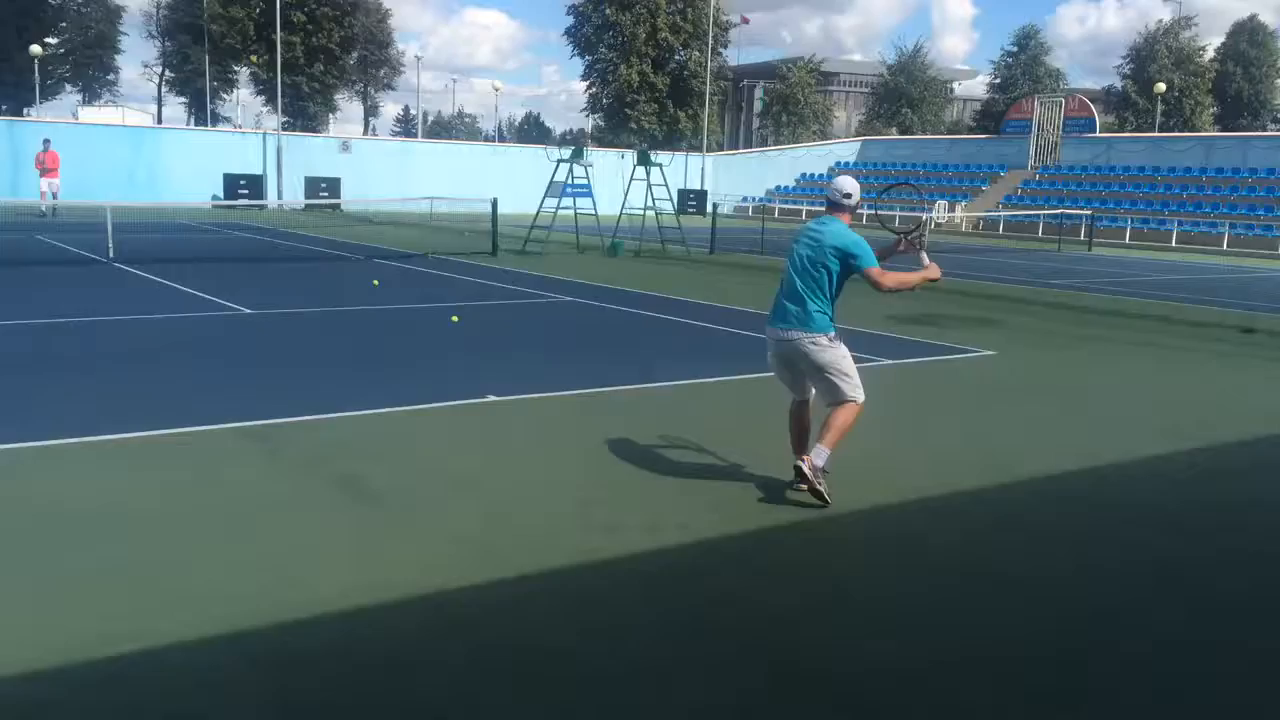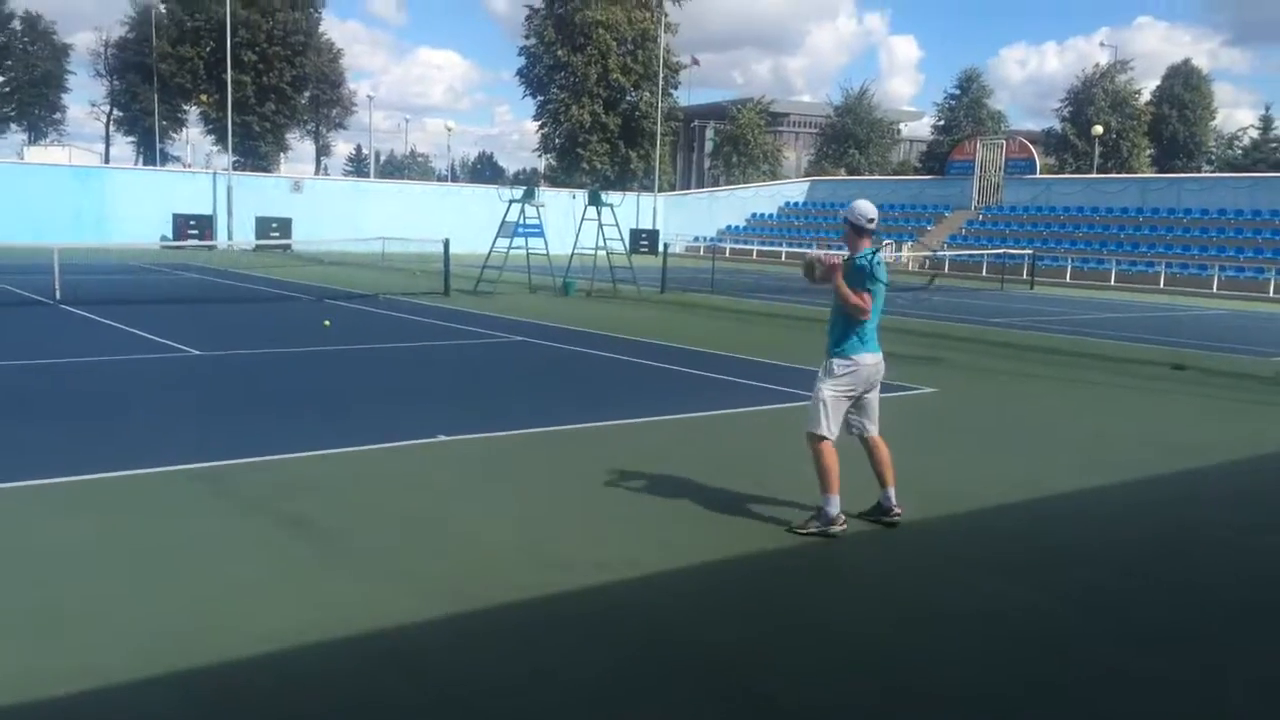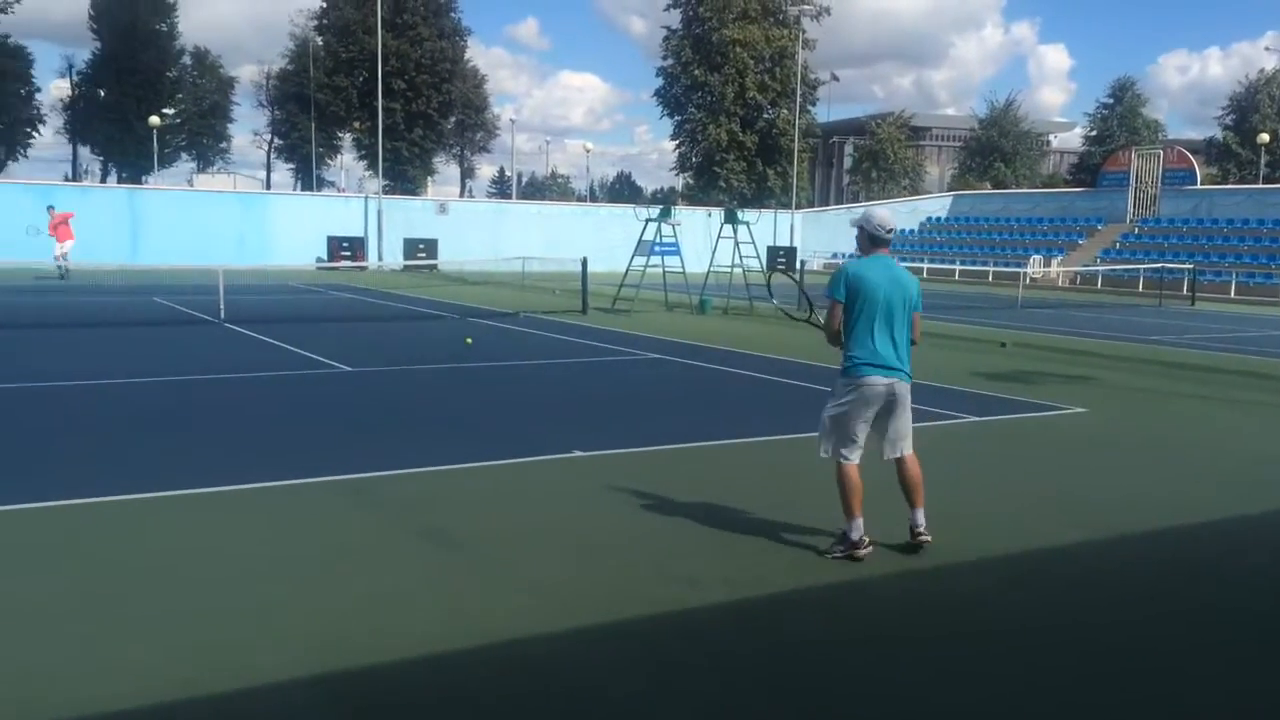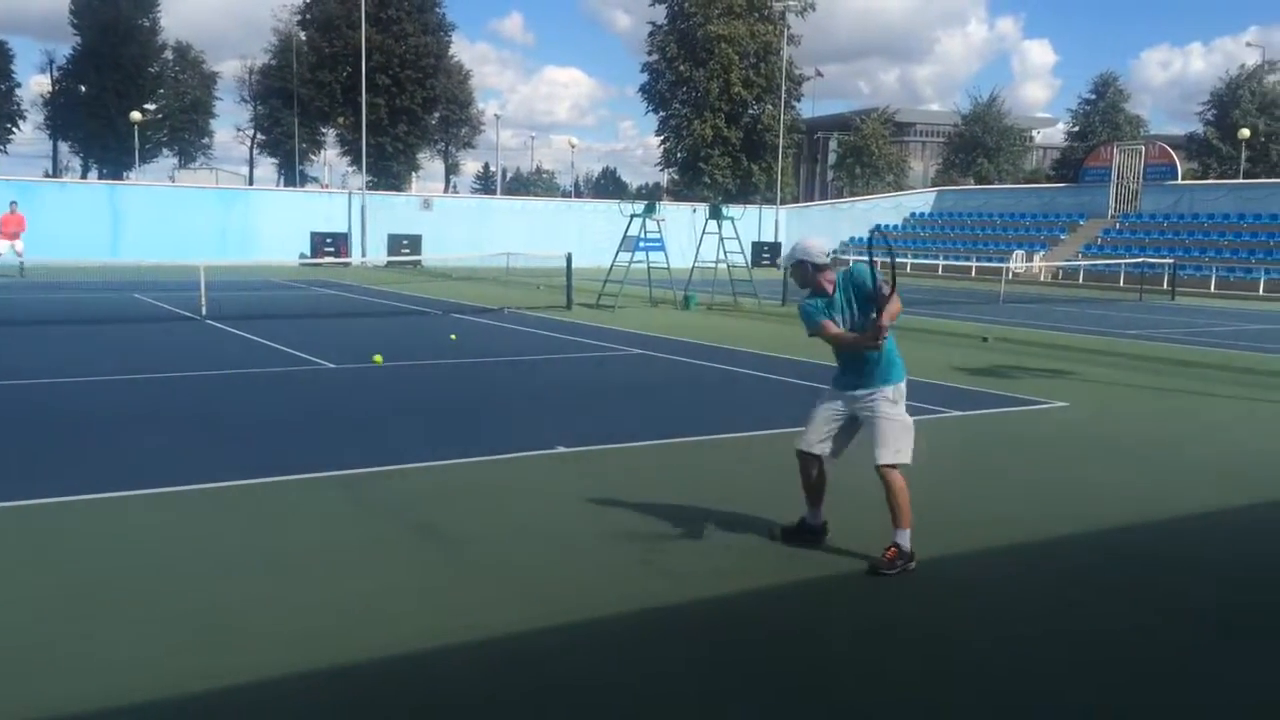
dt=1s
person 1, frame 1
left shoulder: (810, 229)
right shoulder: (849, 240)
right elbow: (882, 282)
left wrist: (890, 250)
right wrist: (925, 275)
left hip: (777, 331)
right hip: (812, 336)
left knee: (801, 398)
right knee: (850, 402)
left ankle: (801, 469)
right ankle: (813, 461)
person 1, frame 2
left shoulder: (864, 262)
right shoulder: (872, 258)
left elbow: (861, 310)
left wrist: (836, 276)
right wrist: (830, 268)
left hip: (846, 361)
right hip: (869, 359)
left knee: (818, 436)
right knee: (870, 434)
left ankle: (831, 513)
right ankle: (889, 504)
person 1, frame 3
left shoulder: (848, 271)
right shoulder: (909, 279)
left elbow: (834, 327)
right elbow: (914, 337)
left wrist: (838, 340)
left hip: (861, 376)
right hip: (899, 377)
left knee: (846, 456)
right knee: (903, 452)
left ankle: (856, 536)
right ankle: (918, 525)
person 1, frame 4
left shoulder: (857, 276)
right shoulder: (809, 306)
left elbow: (893, 301)
right elbow: (837, 339)
left wrist: (882, 323)
right wrist: (864, 335)
left hip: (884, 387)
right hip: (843, 389)
left knee: (887, 466)
right knee: (808, 453)
left ankle: (903, 547)
right ankle: (813, 523)
